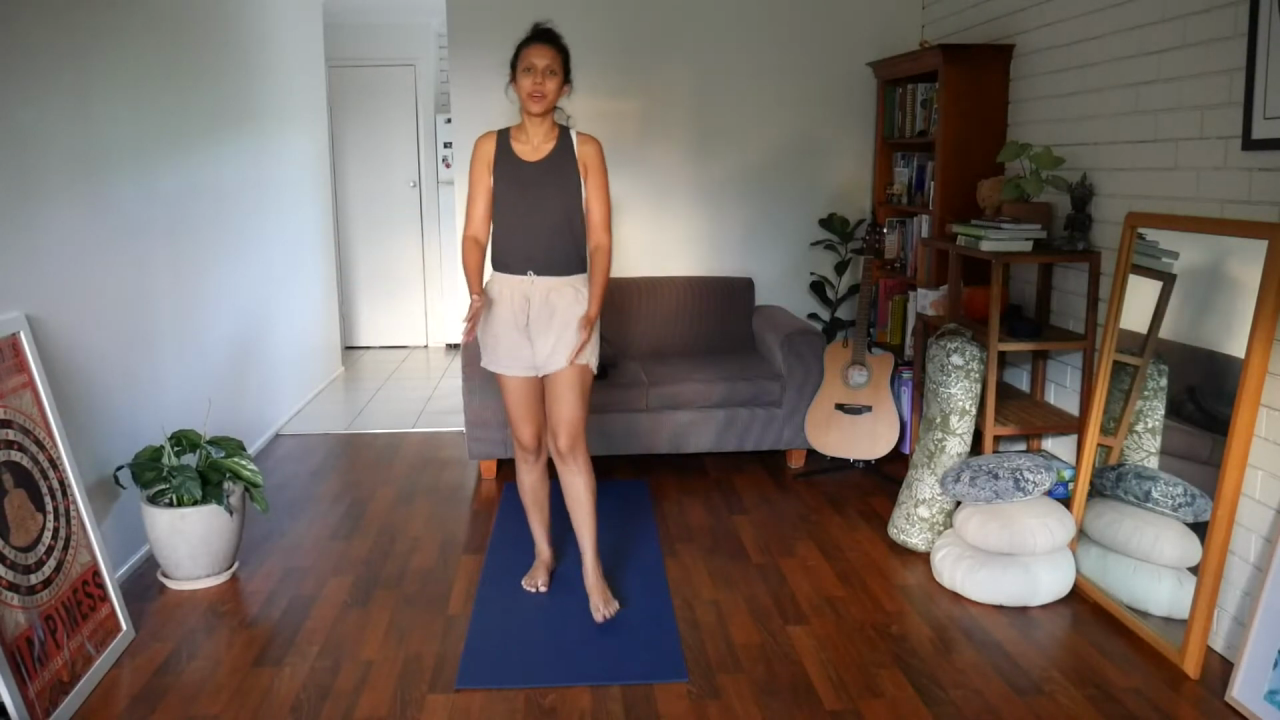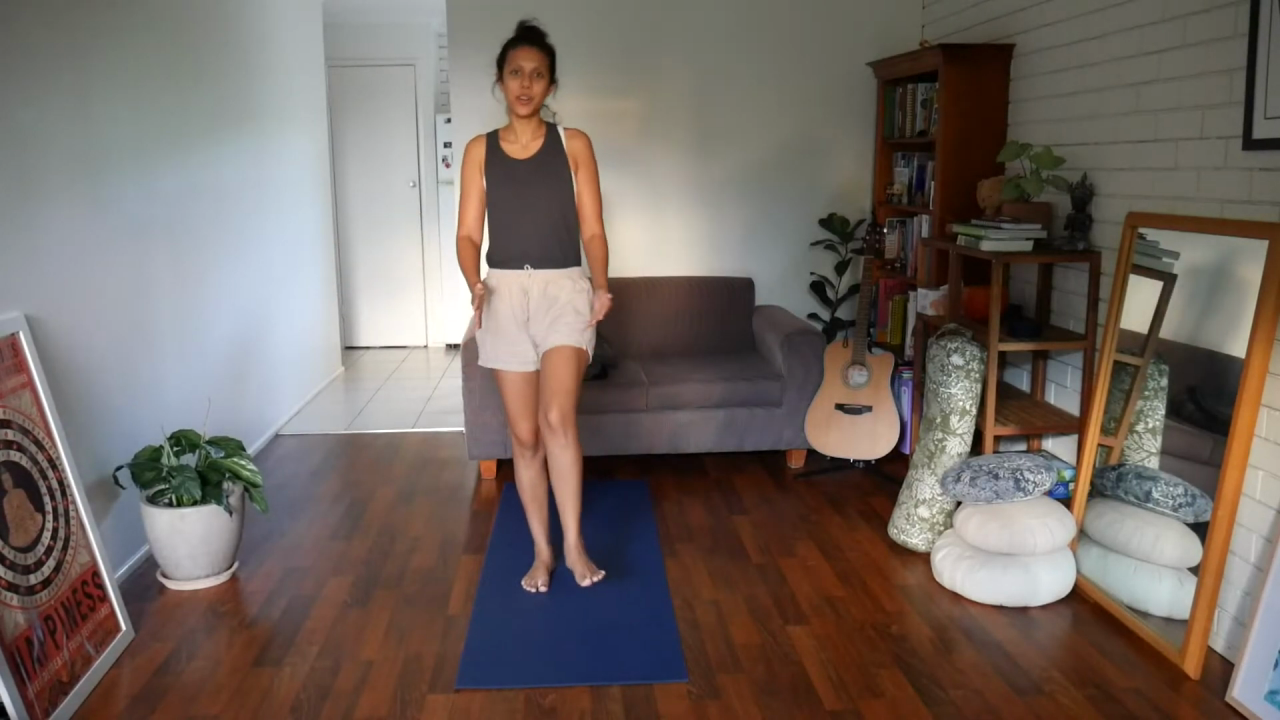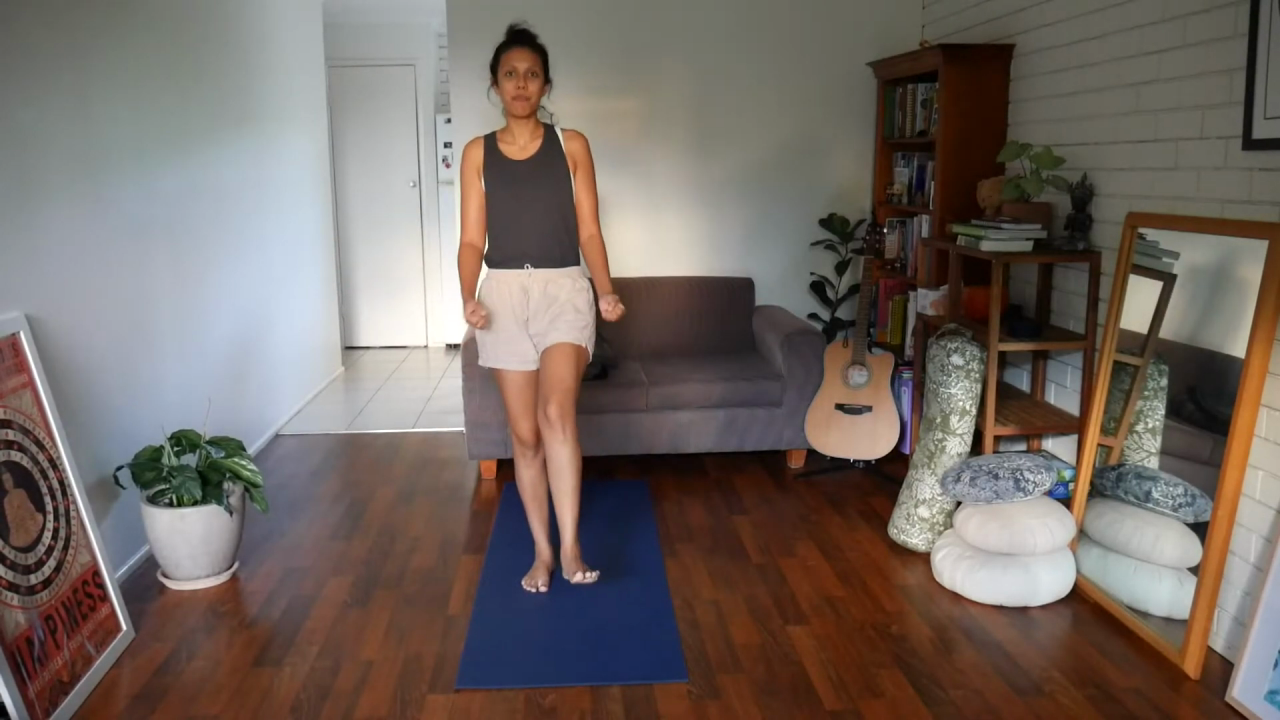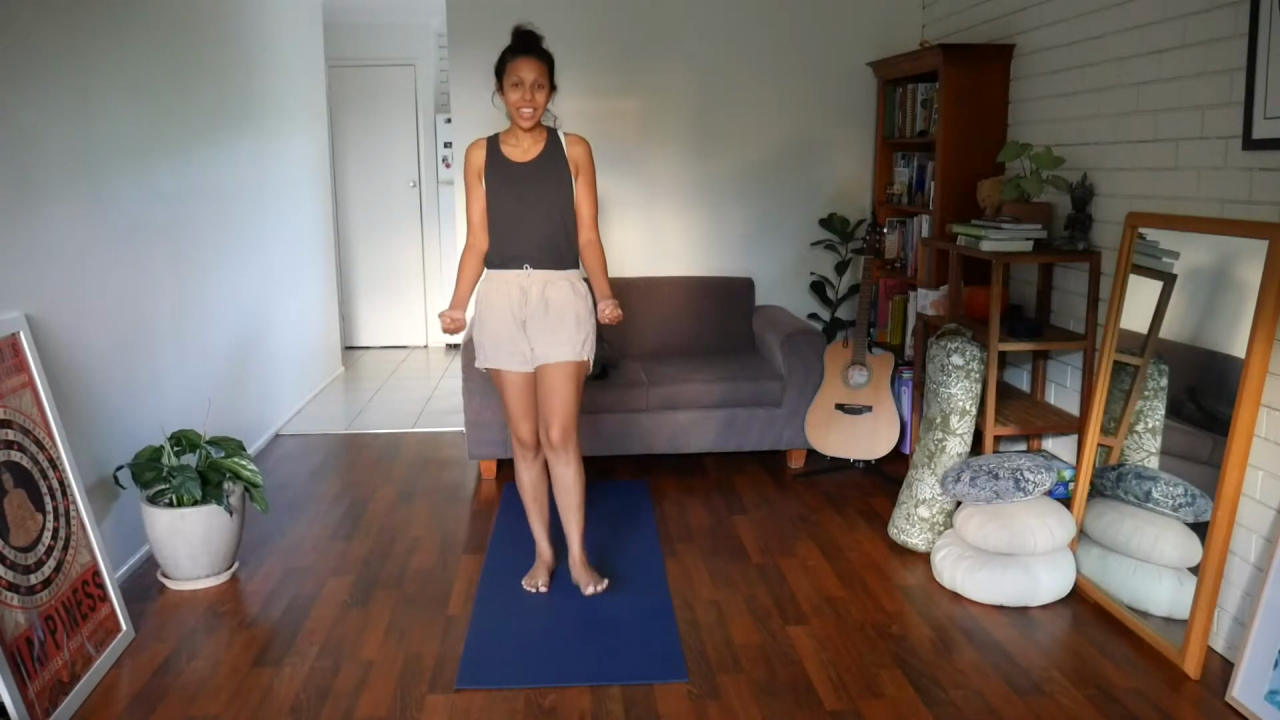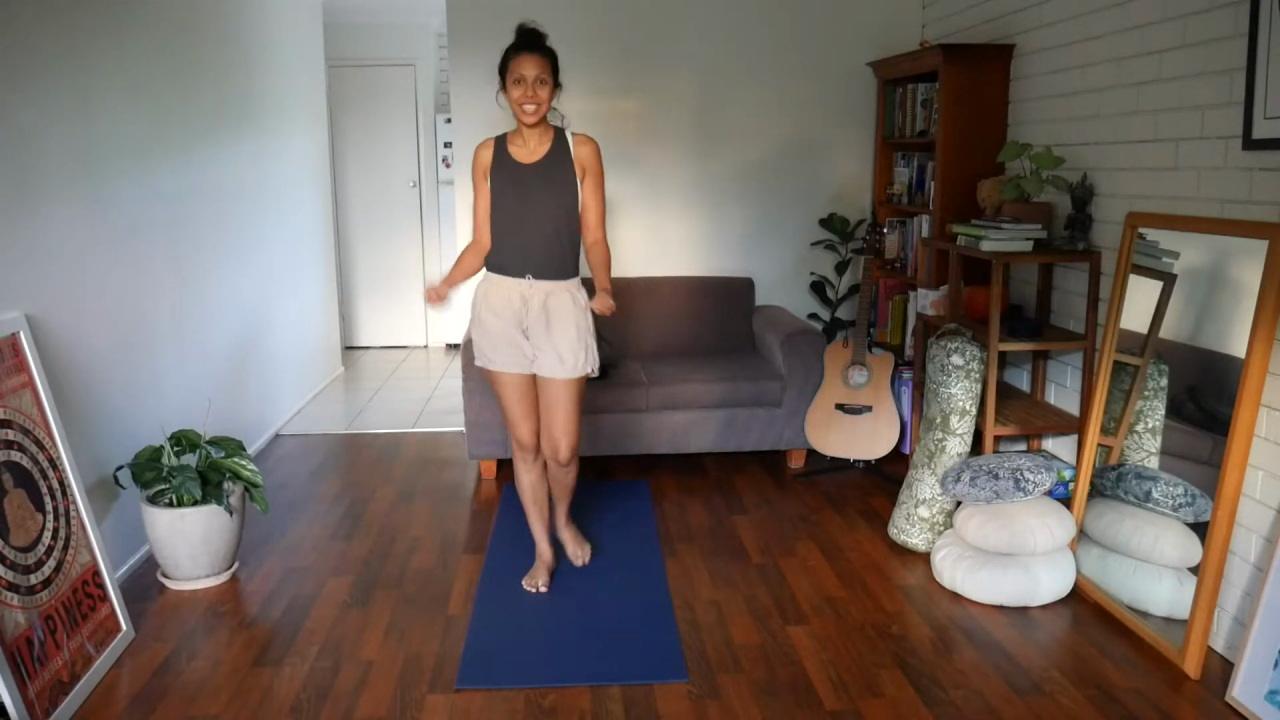
dt=0.3s
person 1, frame 1
left shoulder: (585, 149)
right shoulder: (489, 147)
left elbow: (600, 238)
right elbow: (475, 233)
left wrist: (594, 308)
right wrist: (476, 293)
left hip: (566, 299)
right hip: (507, 300)
left knee: (568, 442)
right knee: (527, 441)
left ankle: (592, 570)
right ankle: (542, 552)
person 1, frame 2
left shoulder: (574, 144)
right shoulder: (479, 150)
left elbow: (592, 228)
right elbow: (468, 234)
left wrist: (600, 285)
right wrist: (474, 282)
left hip: (564, 291)
right hip: (504, 296)
left knee: (557, 417)
right knee: (524, 435)
left ankle: (574, 545)
right ankle: (542, 551)
person 1, frame 3
left shoulder: (572, 145)
right shoulder: (477, 152)
left elbow: (589, 230)
right elbow: (471, 240)
left wrist: (606, 292)
right wrist: (469, 298)
left hip: (564, 290)
right hip: (504, 295)
left knee: (556, 413)
right knee: (525, 435)
left ankle: (570, 547)
right ankle: (542, 551)
person 1, frame 4
left shoulder: (574, 150)
right shoulder: (480, 155)
left elbow: (588, 236)
right elbow: (477, 241)
left wrist: (605, 297)
right wrist: (457, 306)
left hip: (561, 295)
right hip: (501, 298)
left knee: (560, 434)
right knee: (525, 438)
left ankle: (578, 551)
right ankle: (543, 550)
person 1, frame 5
left shoulder: (582, 150)
right shoulder: (487, 154)
left elbow: (594, 235)
right elbow: (483, 240)
left wrist: (603, 289)
right wrist: (446, 283)
left hip: (561, 303)
right hip: (500, 303)
left knee: (562, 447)
right knee: (526, 440)
left ankle: (562, 519)
right ankle: (542, 550)
